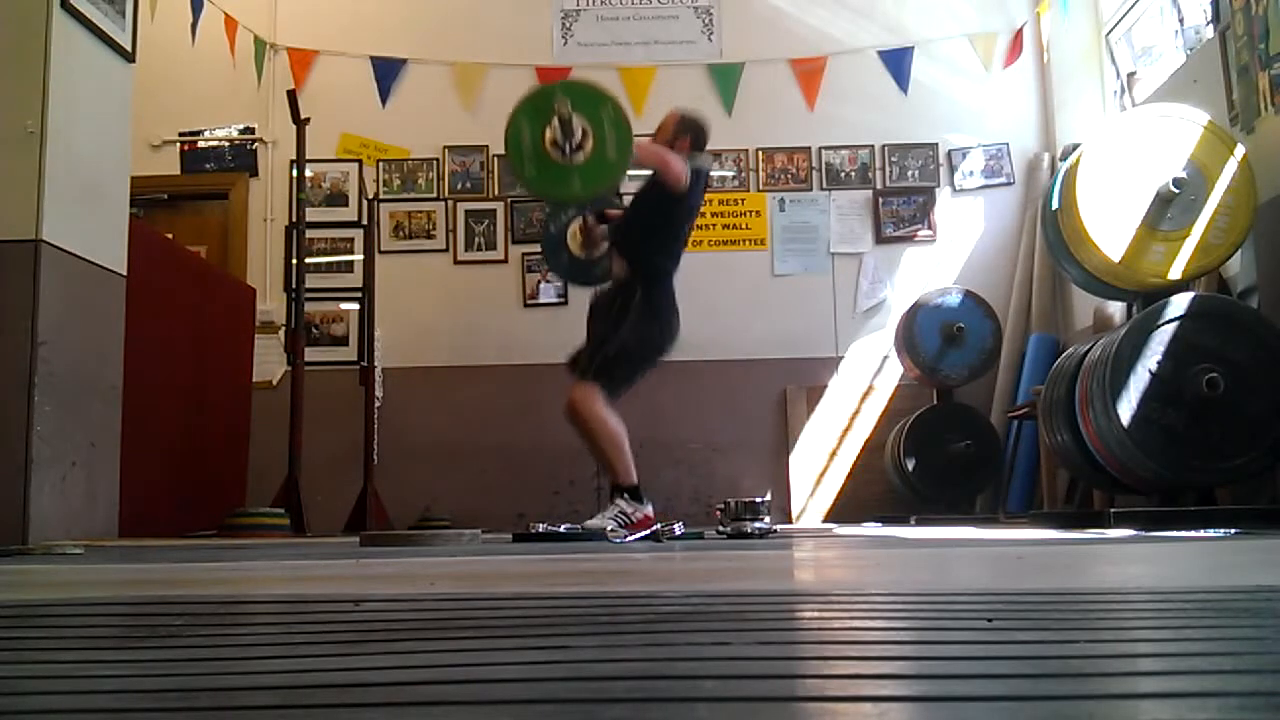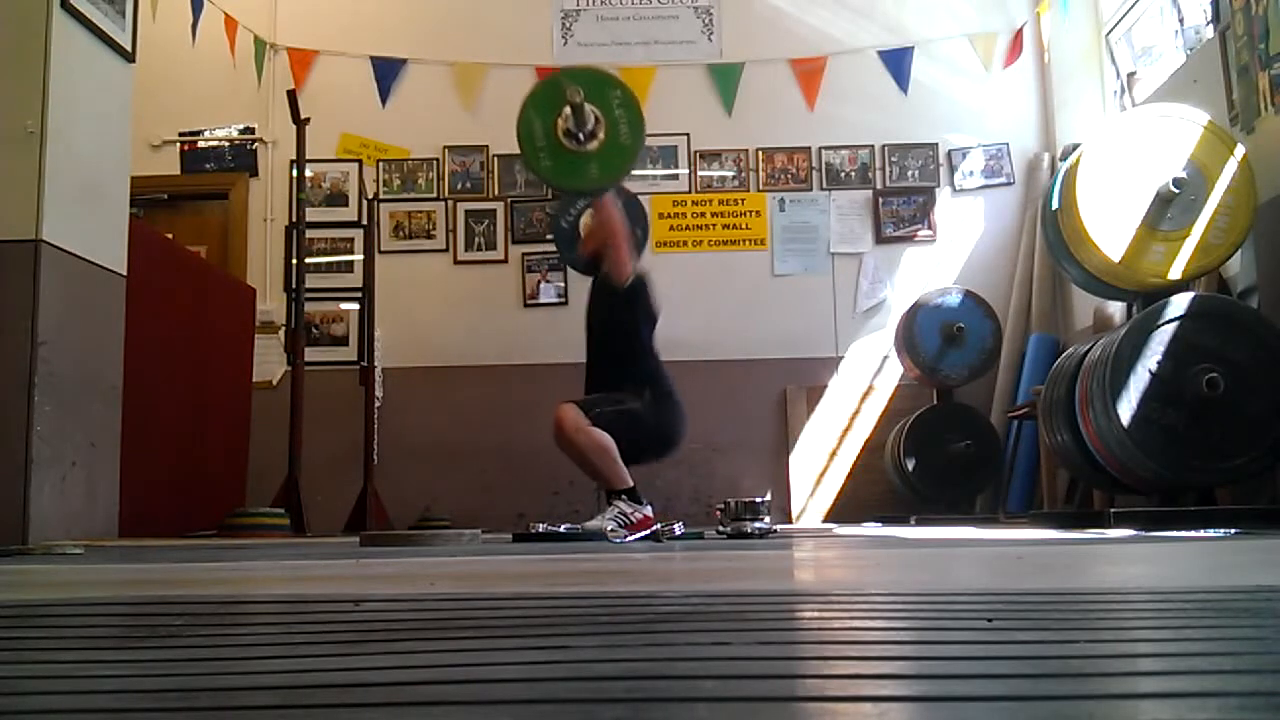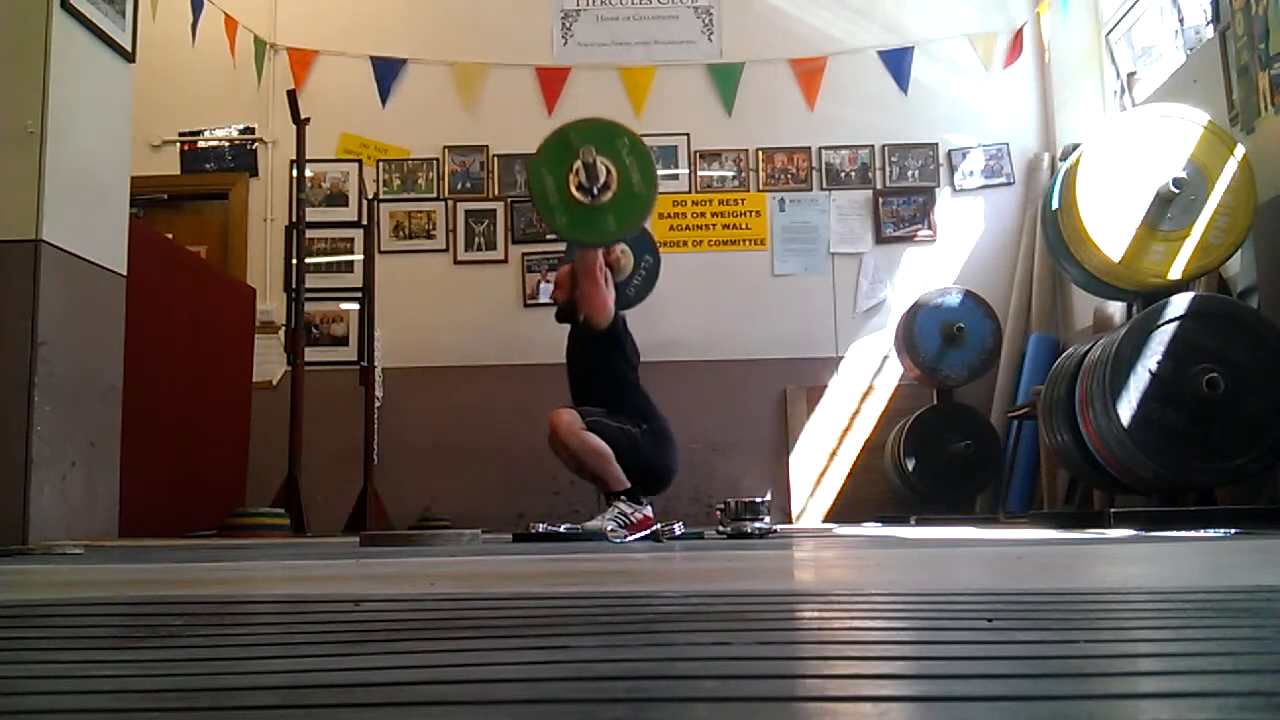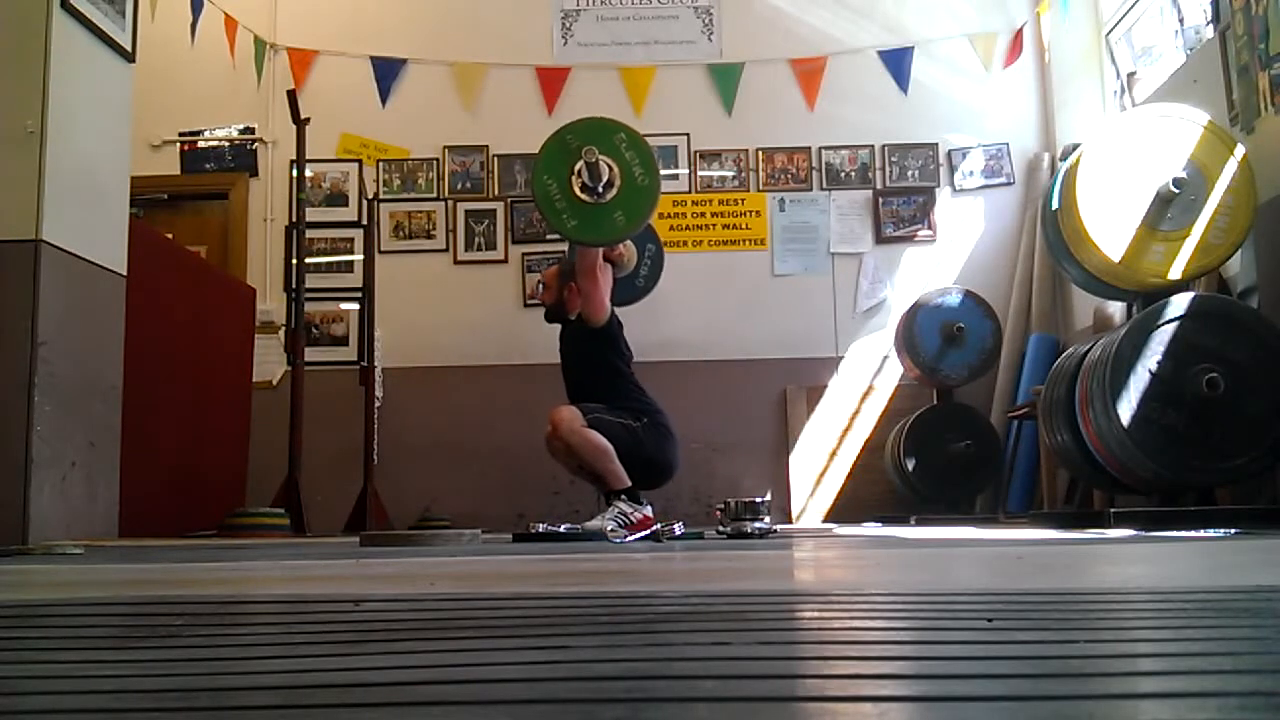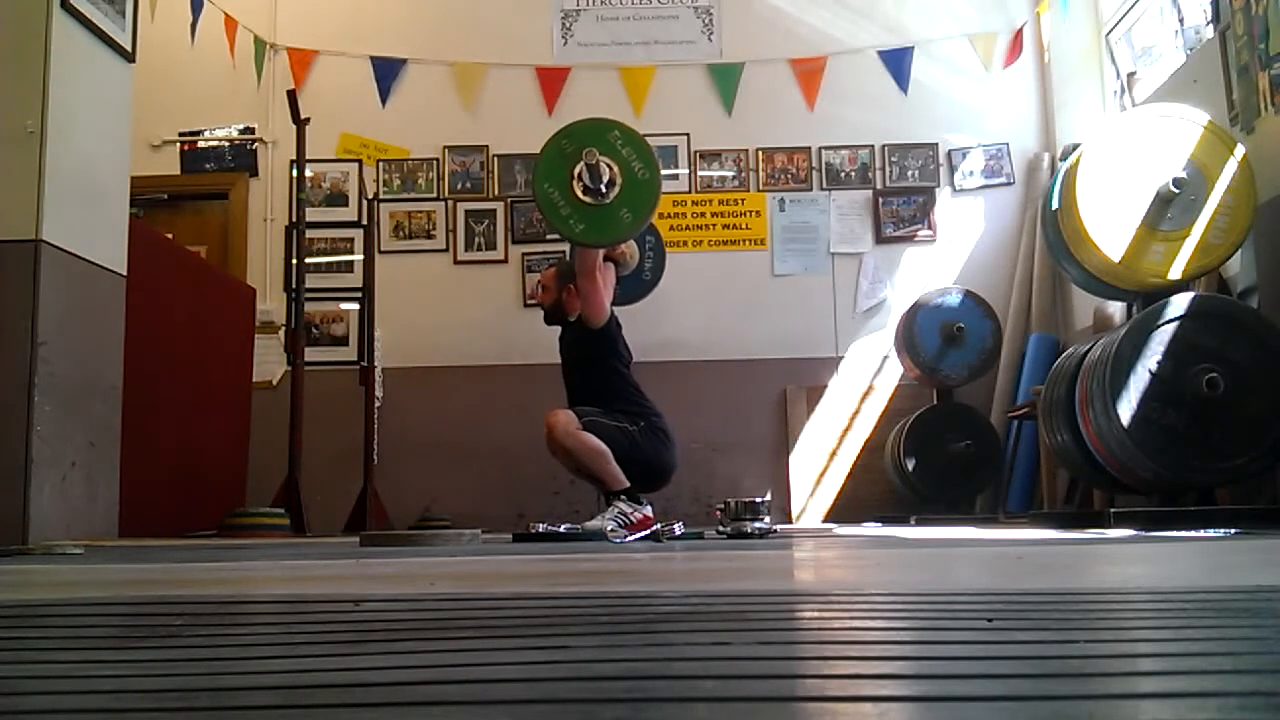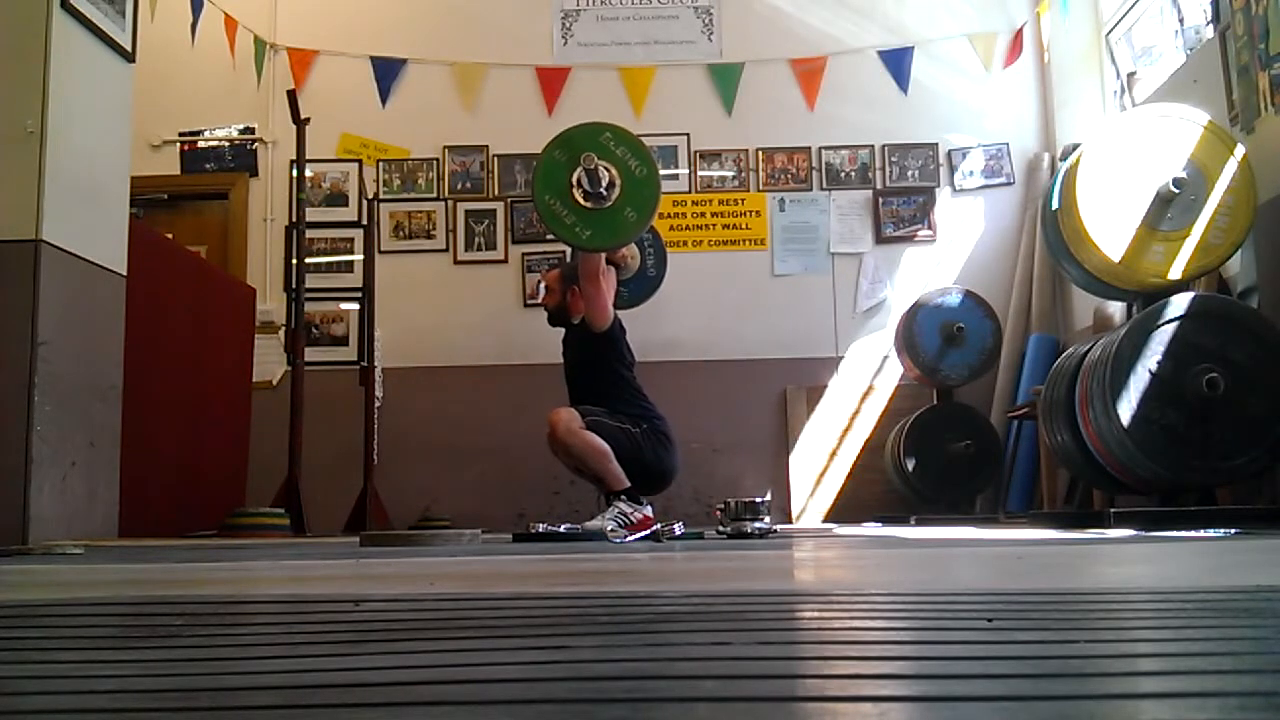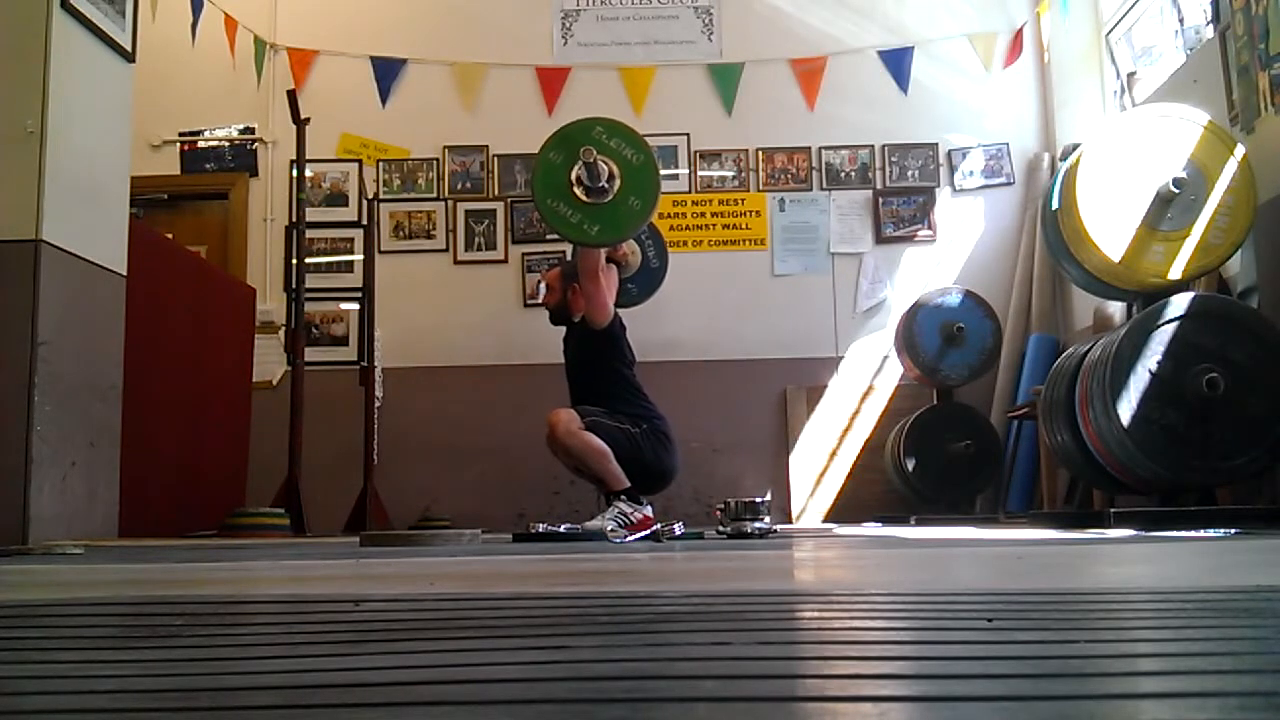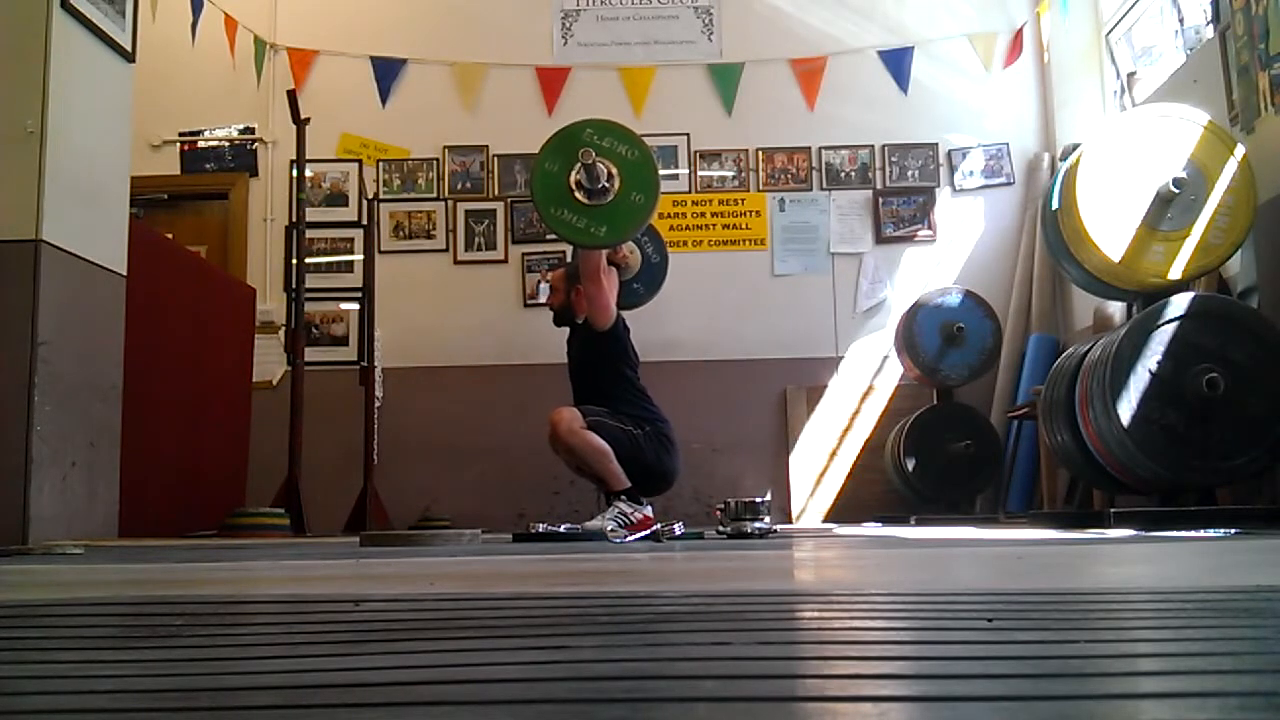
dt=0.2s
person 1, frame 1
left shoulder: (685, 176)
right shoulder: (664, 190)
left elbow: (659, 157)
right wrist: (601, 219)
left hip: (643, 308)
right hip: (632, 305)
left knee: (583, 398)
right knee: (588, 401)
left ankle: (632, 502)
right ankle: (629, 497)
person 1, frame 2
left shoulder: (626, 283)
right shoulder: (611, 286)
left elbow: (615, 233)
right elbow: (606, 233)
right wrist: (601, 207)
left hip: (654, 415)
right hip: (644, 415)
left knee: (569, 419)
right knee: (569, 427)
left ankle: (631, 506)
right ankle: (626, 502)
person 1, frame 3
left shoulder: (599, 326)
right shoulder: (588, 328)
left elbow: (591, 274)
right elbow: (599, 276)
left hip: (650, 449)
right hip: (640, 446)
left knee: (564, 422)
right knee: (563, 435)
left ankle: (632, 507)
right ankle: (627, 503)
person 1, frame 4
left shoulder: (593, 323)
right shoulder: (577, 326)
left elbow: (589, 272)
right elbow: (599, 273)
left hip: (651, 443)
right hip: (639, 442)
left knee: (564, 420)
right knee: (557, 438)
left ankle: (631, 505)
right ankle: (625, 502)
person 1, frame 5
left shoulder: (593, 325)
right shoulder: (577, 328)
left elbow: (589, 273)
right elbow: (601, 276)
left hip: (649, 447)
right hip: (639, 447)
left knee: (560, 424)
right knee: (558, 438)
left ankle: (632, 507)
right ankle: (626, 502)
person 1, frame 6
left shoulder: (596, 327)
right shoulder: (581, 330)
left elbow: (593, 277)
right elbow: (604, 280)
left hip: (651, 449)
right hip: (639, 449)
left knee: (563, 422)
right knee: (560, 438)
left ankle: (631, 506)
right ankle: (627, 504)
person 1, frame 7
left shoulder: (597, 324)
right shoulder: (581, 328)
left elbow: (592, 273)
right elbow: (605, 278)
left hip: (651, 449)
right hip: (639, 450)
left knee: (562, 423)
right knee: (559, 437)
left ankle: (631, 506)
right ankle: (626, 504)
person 1, frame 8
left shoulder: (601, 326)
right shoulder: (584, 330)
left elbow: (593, 275)
right elbow: (605, 278)
left hip: (653, 452)
right hip: (642, 452)
left knee: (564, 422)
right knee: (562, 437)
left ankle: (631, 506)
right ankle: (626, 502)
